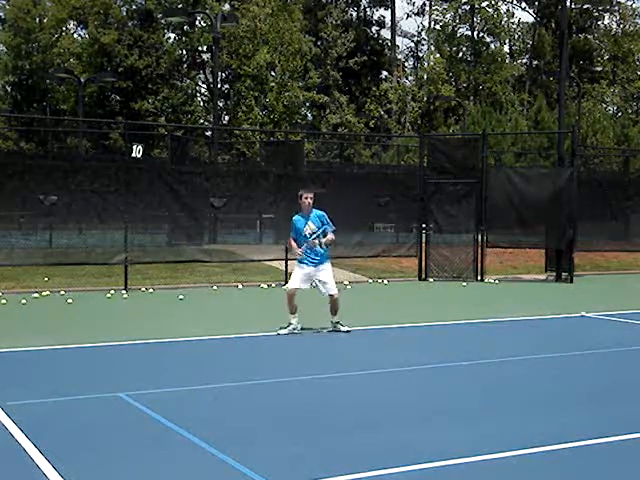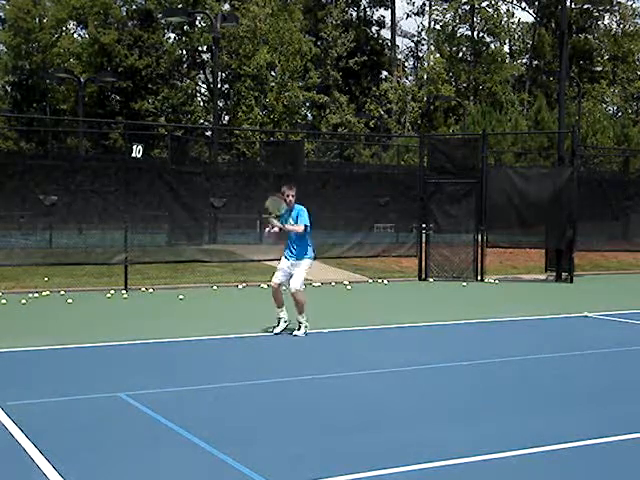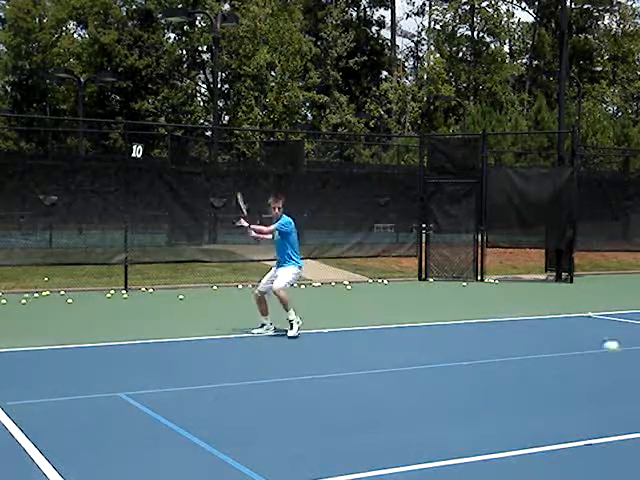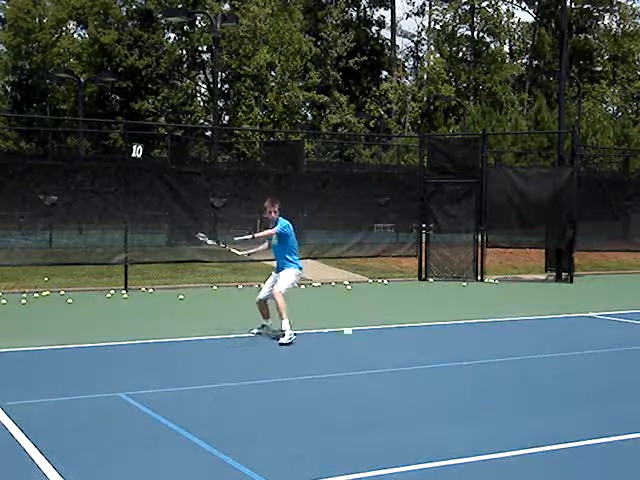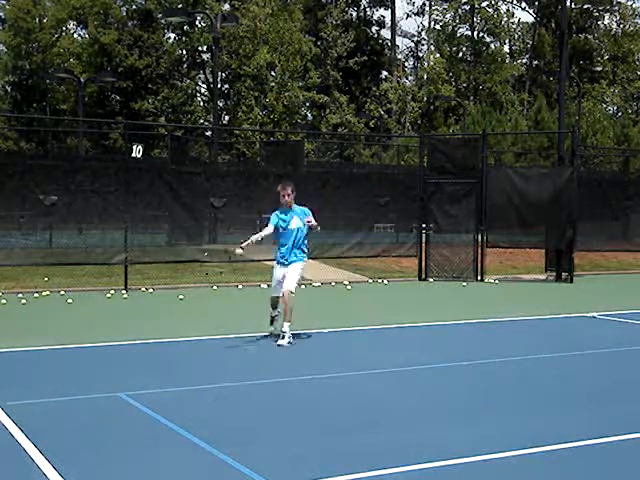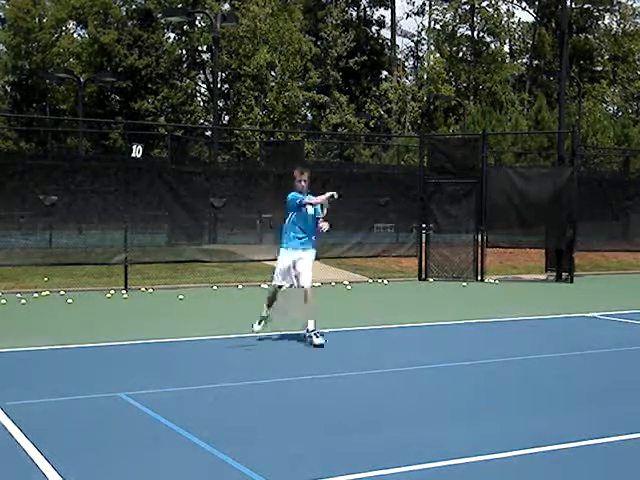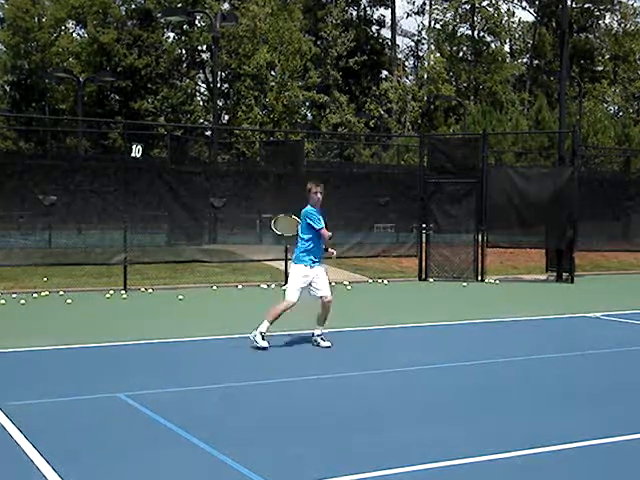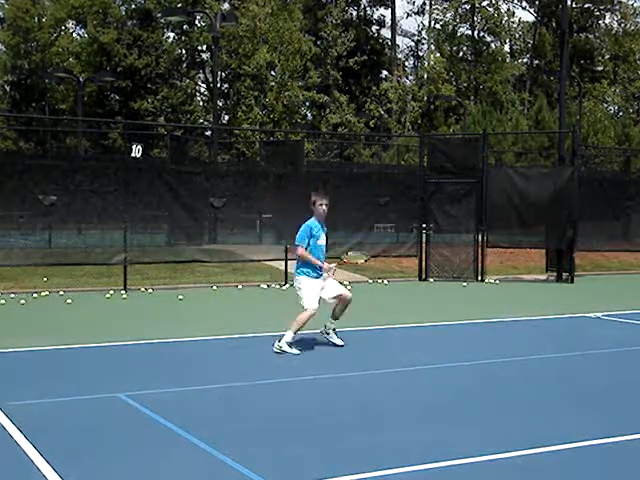
dt=0.2s
person 1, frame 1
left shoulder: (321, 215)
right shoulder: (295, 220)
left elbow: (332, 237)
right elbow: (293, 239)
left wrist: (320, 242)
right wrist: (295, 249)
left hip: (321, 263)
right hip: (303, 263)
left knee: (334, 296)
right knee: (290, 290)
left ankle: (335, 322)
right ankle: (294, 323)
person 1, frame 2
left shoulder: (301, 210)
right shoulder: (284, 213)
left elbow: (300, 229)
left wrist: (281, 225)
right wrist: (272, 228)
left hip: (303, 257)
right hip: (288, 256)
left knee: (295, 289)
right knee: (275, 284)
left ankle: (301, 323)
right ankle: (283, 318)
person 1, frame 3
left shoulder: (286, 221)
right shoulder: (274, 222)
left elbow: (267, 230)
left wrist: (248, 225)
right wrist: (257, 235)
left hip: (292, 266)
right hip: (279, 266)
left knee: (277, 287)
right knee: (259, 292)
left ankle: (293, 320)
right ankle: (267, 325)
person 1, frame 4
left shoulder: (284, 224)
right shoulder: (271, 226)
left elbow: (271, 233)
left wrist: (252, 236)
right wrist: (249, 252)
left hip: (292, 268)
right hip: (279, 270)
left knee: (277, 292)
right knee: (260, 300)
left ankle: (287, 331)
right ankle: (266, 325)
person 1, frame 5
left shoulder: (304, 211)
right shoulder: (276, 215)
left elbow: (315, 228)
right elbow: (268, 230)
left wrist: (314, 226)
right wrist: (253, 238)
left hip: (297, 260)
right hip: (280, 261)
left knee: (287, 293)
right knee: (275, 296)
left ankle: (286, 332)
right ankle: (275, 313)
person 1, frame 6
left shoulder: (316, 201)
right shoulder: (292, 197)
left elbow: (320, 223)
right elbow: (314, 201)
left wrist: (324, 225)
right wrist: (329, 195)
left hip: (306, 251)
right hip: (289, 249)
left knee: (306, 289)
right knee: (277, 286)
left ankle: (311, 329)
right ankle: (265, 315)
person 1, frame 7
left shoulder: (318, 214)
right shoulder: (309, 212)
right elbow: (326, 235)
left wrist: (327, 249)
right wrist: (329, 234)
left hip: (317, 265)
right hip: (302, 265)
left knee: (327, 300)
right knee: (290, 301)
left ankle: (318, 333)
right ankle: (260, 332)
person 1, frame 8
left shoulder: (323, 228)
right shoulder: (308, 226)
right elbow: (299, 252)
left wrist: (326, 265)
right wrist: (321, 264)
left hip: (321, 276)
right hip: (306, 276)
left knee: (346, 297)
right knee: (311, 309)
left ankle: (329, 329)
right ankle: (283, 342)
